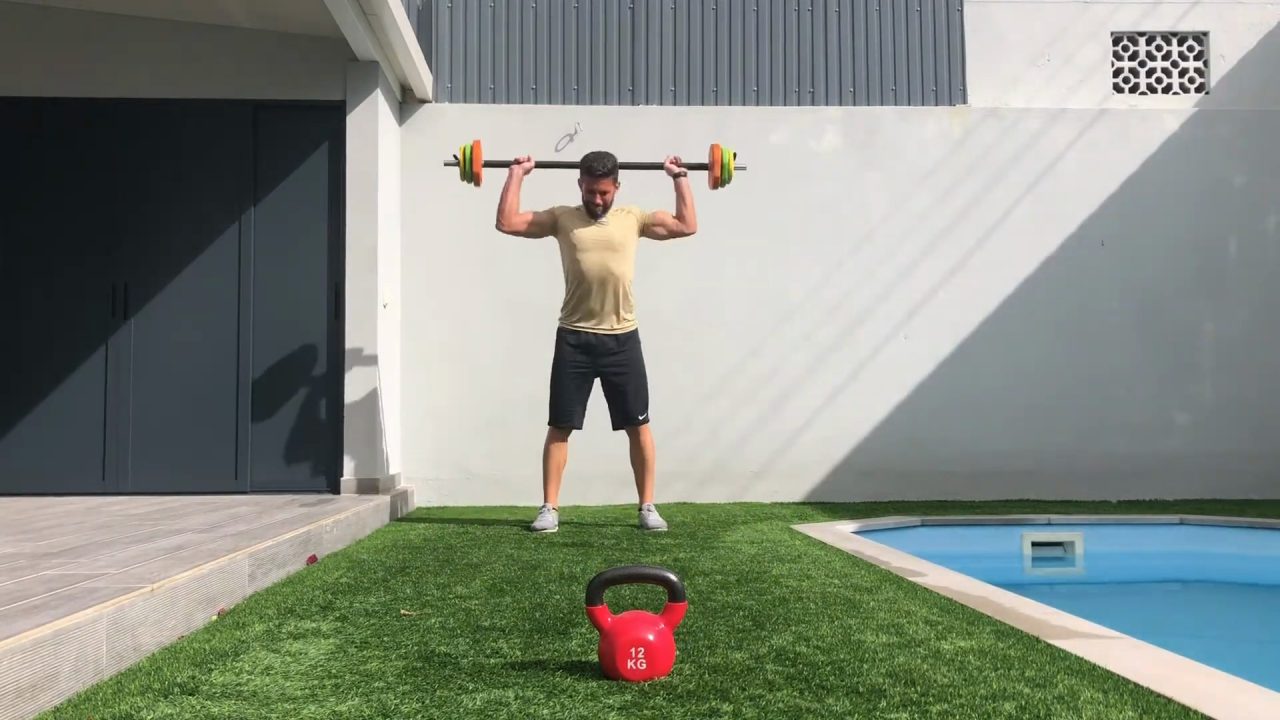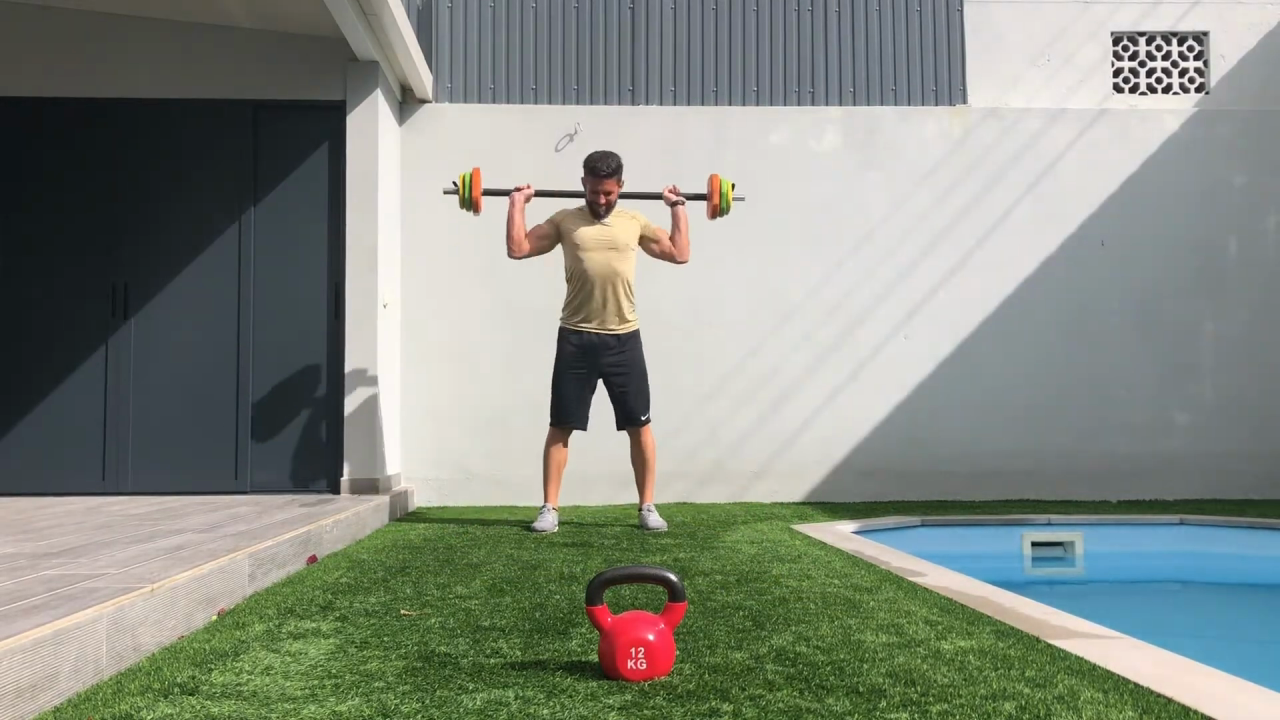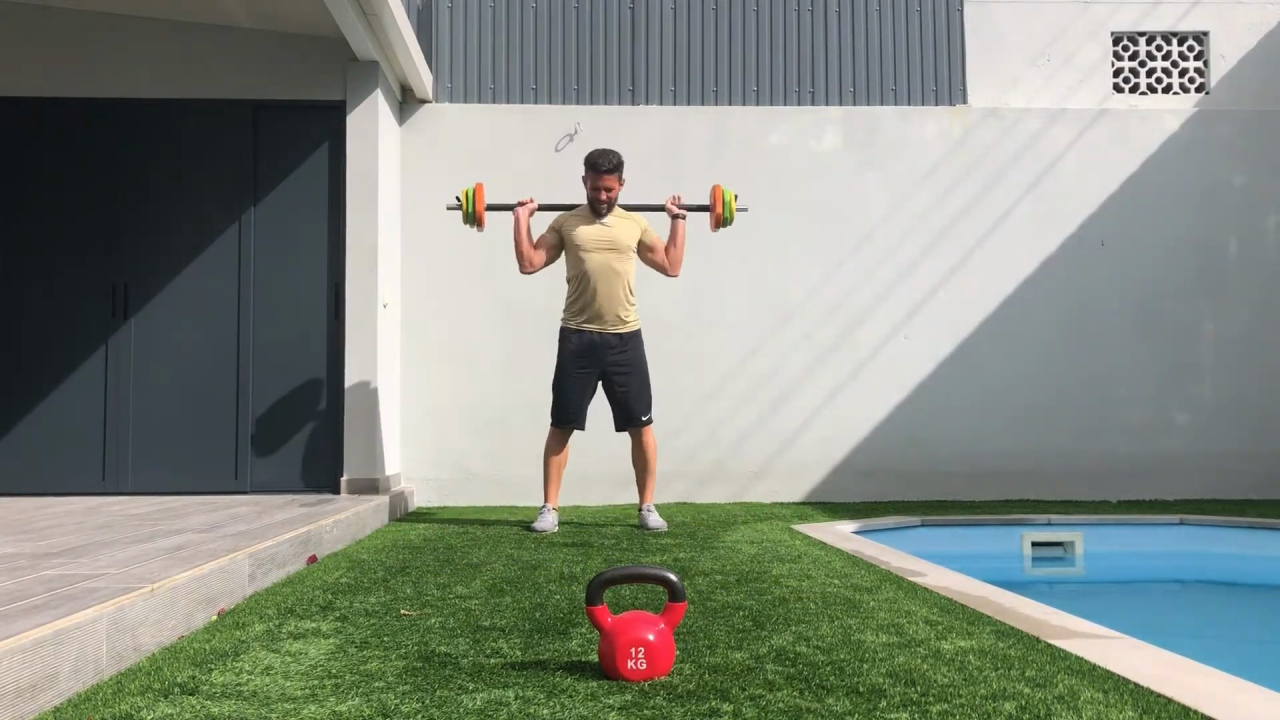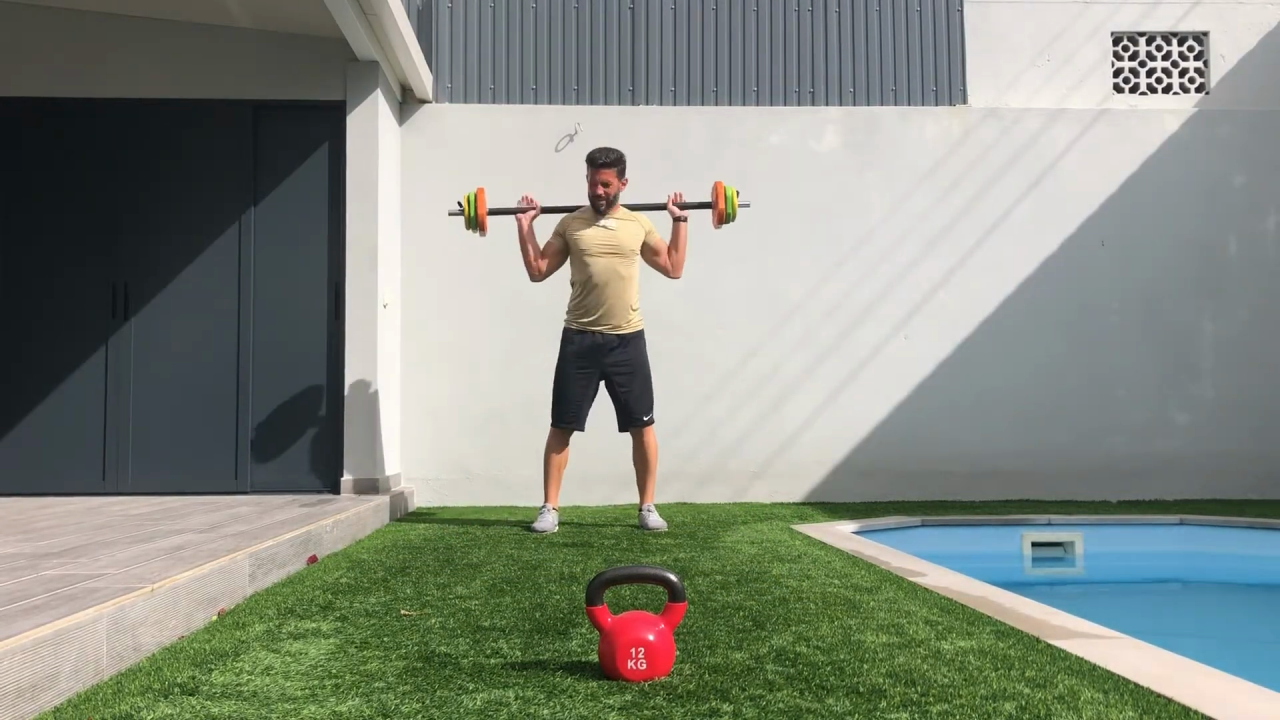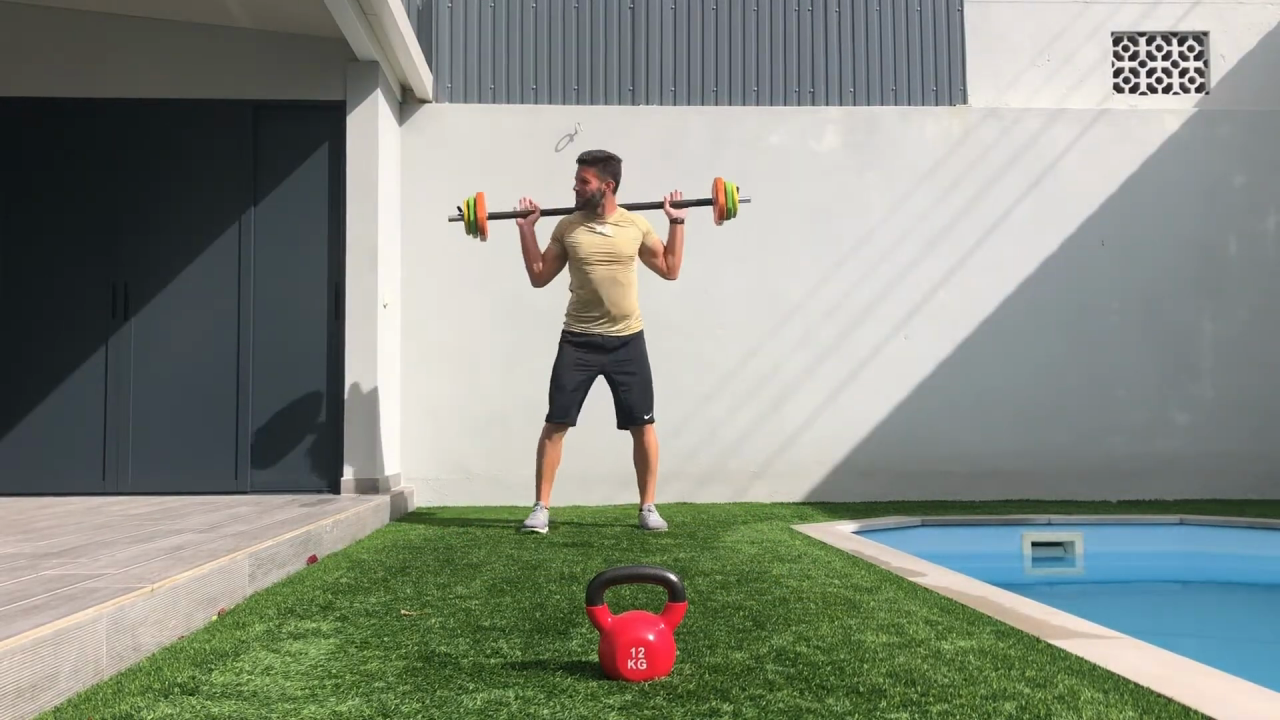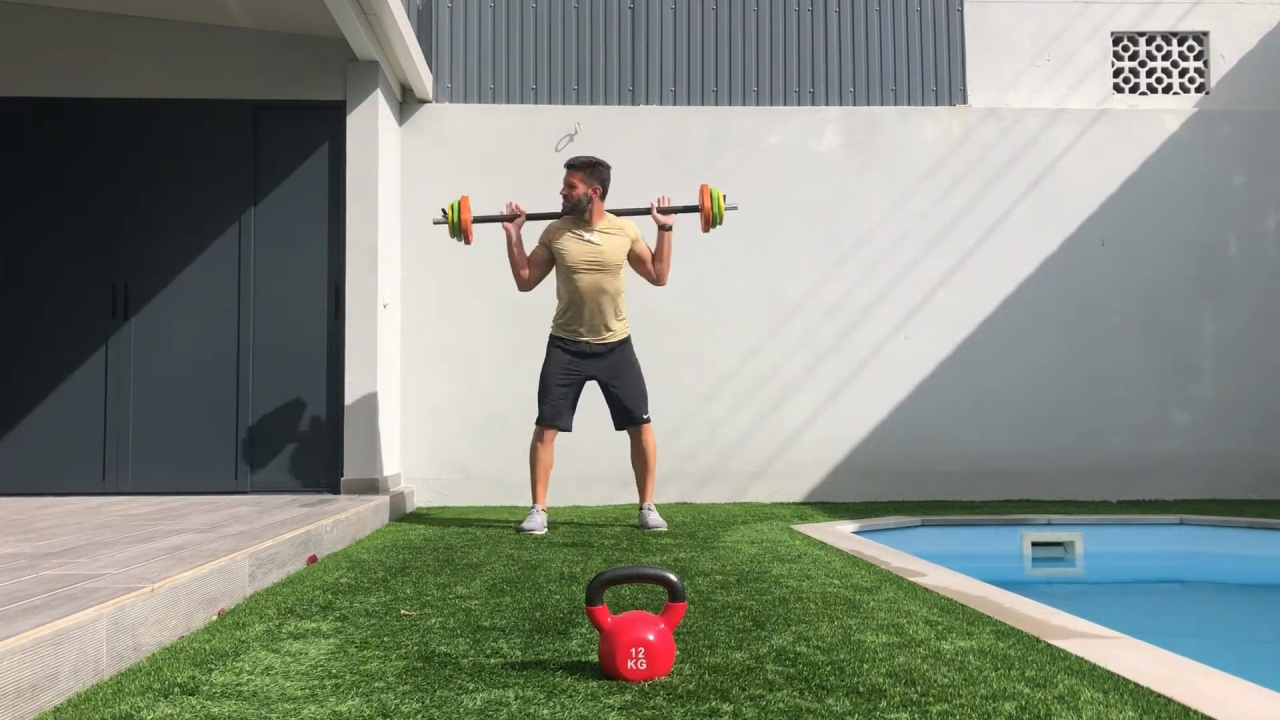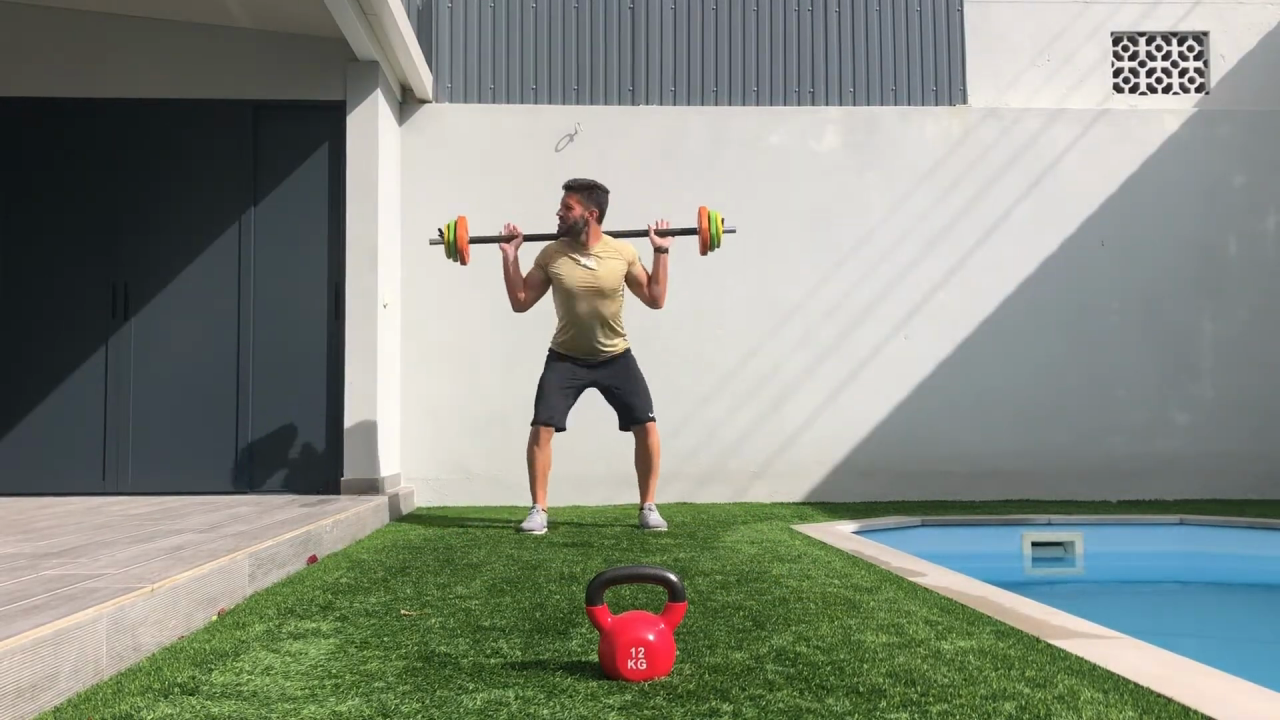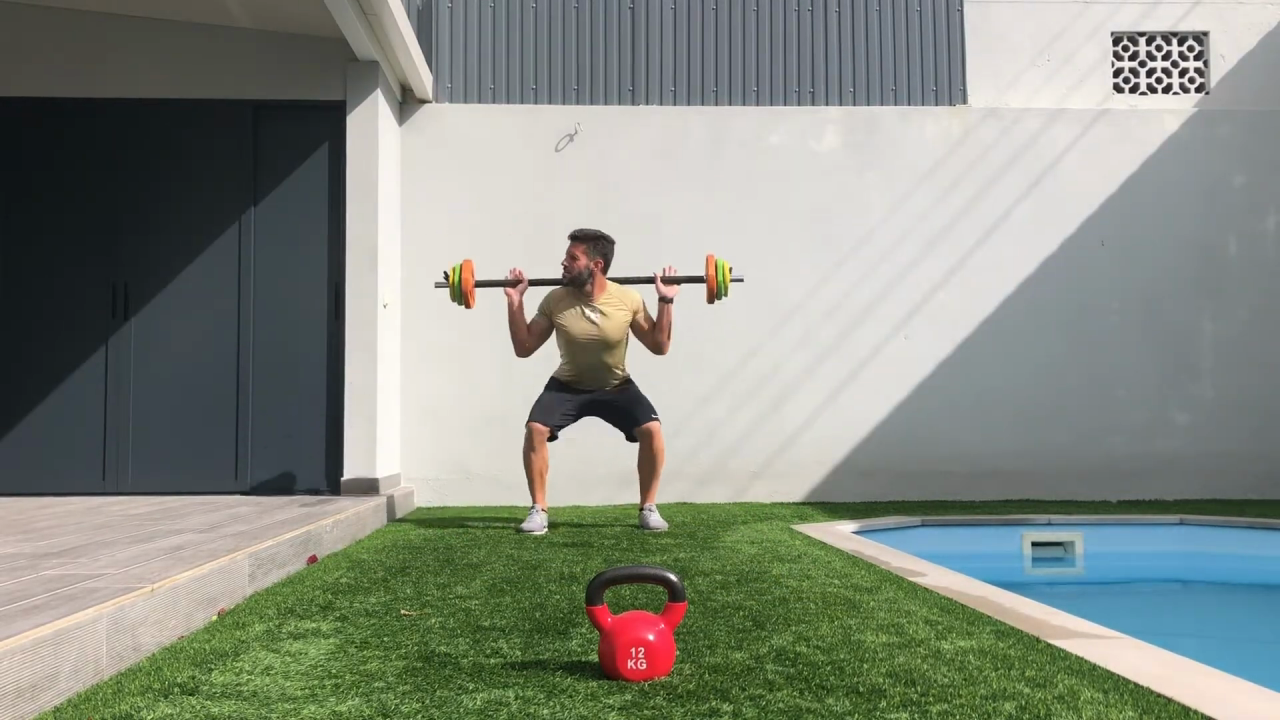
dt=0.1s
person 1, frame 1
left shoulder: (632, 217)
right shoulder: (562, 217)
left elbow: (687, 226)
right elbow: (506, 223)
left wrist: (679, 178)
right wrist: (516, 175)
left hip: (622, 338)
right hip: (574, 339)
left knee: (638, 425)
right knee: (560, 426)
left ankle: (647, 507)
right ankle: (549, 508)
person 1, frame 2
left shoulder: (634, 221)
right shoulder: (564, 220)
left elbow: (680, 254)
right elbow: (516, 248)
left wrist: (678, 207)
right wrist: (517, 202)
left hip: (624, 339)
right hip: (576, 339)
left knee: (640, 426)
right knee: (561, 427)
left ankle: (647, 507)
right ankle: (549, 508)
person 1, frame 3
left shoulder: (635, 222)
right shoulder: (566, 222)
left elbow: (671, 267)
right elbow: (528, 264)
left wrist: (677, 219)
right wrist: (522, 221)
left hip: (624, 339)
right hip: (577, 338)
left knee: (641, 426)
right knee: (561, 427)
left ankle: (647, 508)
right ankle: (549, 508)
person 1, frame 4
left shoulder: (640, 224)
right shoulder: (570, 224)
left elbow: (674, 268)
right elbow: (537, 271)
left wrist: (679, 220)
right wrist: (525, 224)
left hip: (627, 339)
right hip: (579, 339)
left knee: (642, 426)
right knee: (561, 427)
left ankle: (647, 507)
right ankle: (549, 508)
person 1, frame 5
left shoulder: (637, 225)
right shoulder: (567, 227)
left elbow: (670, 270)
right elbow: (539, 277)
left wrist: (676, 222)
right wrist: (527, 229)
left hip: (627, 341)
right hip: (578, 341)
left knee: (644, 426)
right knee: (555, 424)
left ankle: (648, 508)
right ankle: (541, 507)
person 1, frame 6
left shoulder: (625, 231)
right shoulder: (554, 232)
left elbow: (659, 276)
right elbow: (525, 281)
left wrist: (664, 228)
right wrist: (513, 234)
left hip: (614, 346)
right hip: (566, 346)
left knee: (641, 425)
right knee: (547, 427)
left ankle: (648, 507)
right ankle: (538, 509)
person 1, frame 7
left shoulder: (623, 254)
right shoulder: (551, 256)
left elbow: (656, 301)
right elbow: (520, 304)
left wrist: (661, 254)
right wrist: (510, 258)
left hip: (615, 358)
right hip: (567, 358)
left knee: (647, 426)
right knee: (542, 428)
left ankle: (648, 505)
right ankle: (538, 507)
person 1, frame 8
left shoulder: (628, 300)
right shoulder: (555, 302)
left elbow: (659, 346)
right elbow: (523, 348)
left wrist: (666, 303)
right wrist: (515, 302)
left hip: (616, 387)
right hip: (569, 386)
left knee: (652, 429)
right knee: (536, 428)
left ankle: (648, 507)
right ankle: (539, 509)
